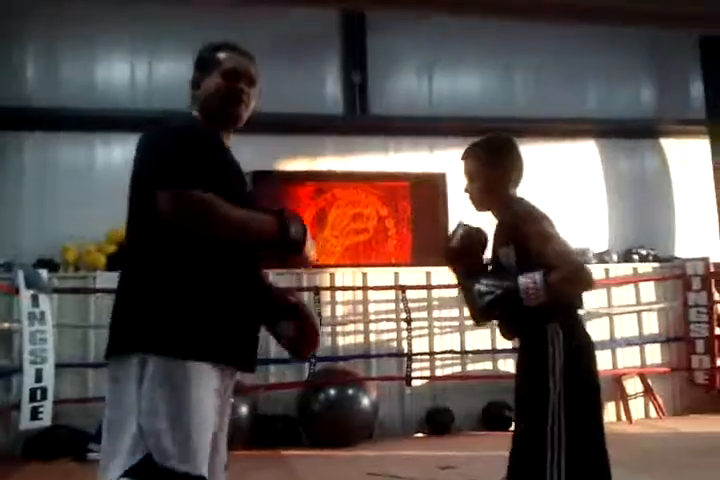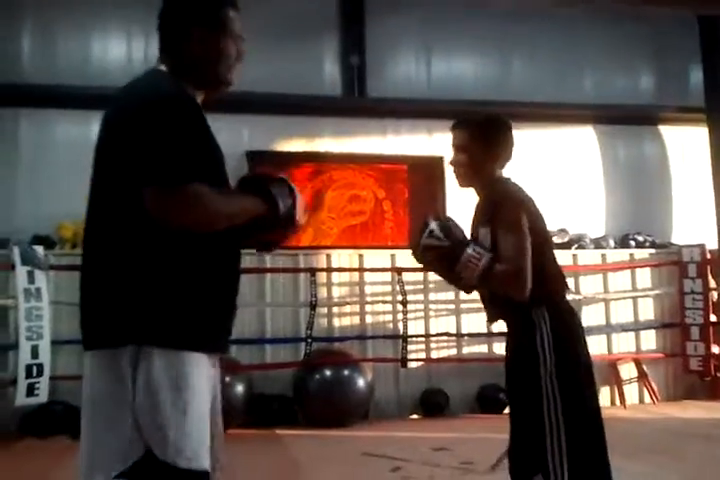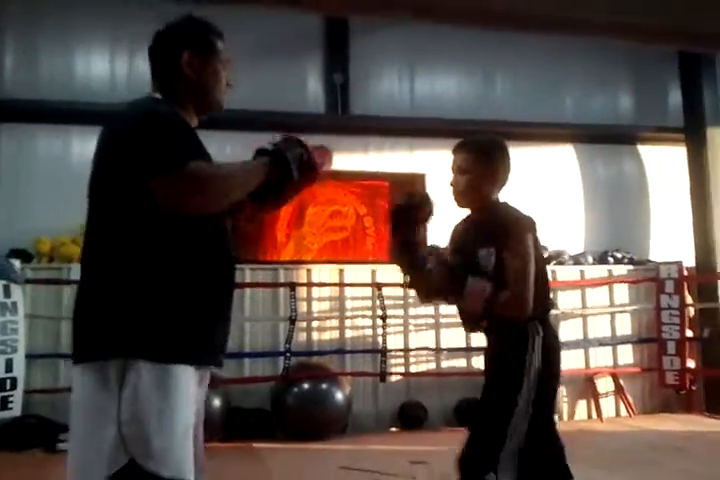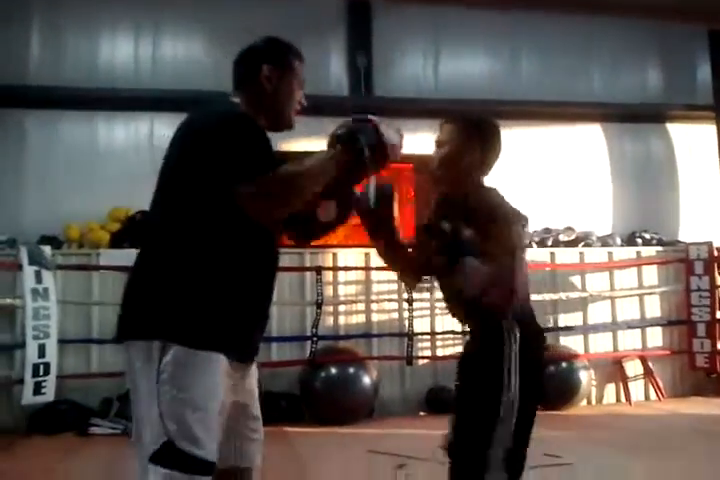
dt=0.5s
person 1, frame 1
left shoulder: (224, 162)
right shoulder: (174, 140)
right elbow: (182, 208)
left wrist: (274, 306)
right wrist: (282, 228)
left hip: (215, 345)
right hip: (166, 342)
person 1, frame 2
left shoulder: (172, 107)
right shoulder: (158, 103)
right elbow: (174, 206)
left wrist: (249, 205)
right wrist: (267, 202)
left hip: (179, 329)
right hip: (149, 331)
person 1, frame 3
left shoulder: (168, 131)
right shoulder: (149, 122)
left elbow: (202, 207)
right elbow: (186, 194)
left wrist: (261, 181)
right wrist: (273, 166)
left hip: (173, 345)
right hip: (139, 346)
person 1, frame 4
left shoulder: (241, 135)
right shoulder: (225, 125)
left elbow: (266, 222)
right elbow: (264, 201)
left wrist: (338, 192)
right wrist: (343, 153)
left hip: (222, 331)
right hip: (181, 330)
person 2, frame 1
left shoulder: (527, 221)
right shoulder: (505, 229)
left elbow: (580, 276)
right elbow: (503, 313)
left wrist: (513, 290)
right wrist: (469, 272)
left hip: (556, 346)
right hip: (537, 348)
person 2, frame 2
left shoulder: (510, 203)
right shoulder: (487, 206)
left elbow: (518, 284)
left wrist: (458, 255)
right wrist: (449, 259)
left hip: (543, 329)
right hip: (525, 330)
person 2, frame 3
left shoulder: (515, 225)
right shoulder: (465, 231)
left elbow: (520, 305)
right elbow: (431, 291)
left wrist: (460, 286)
right wrist: (408, 244)
left hip: (527, 346)
right hip: (502, 346)
person 2, frame 4
left shoulder: (498, 215)
right shoulder: (446, 205)
left elbow: (512, 297)
right elbow: (407, 267)
left wrist: (457, 262)
right wrist: (383, 228)
left hip: (507, 341)
right hip: (485, 339)
